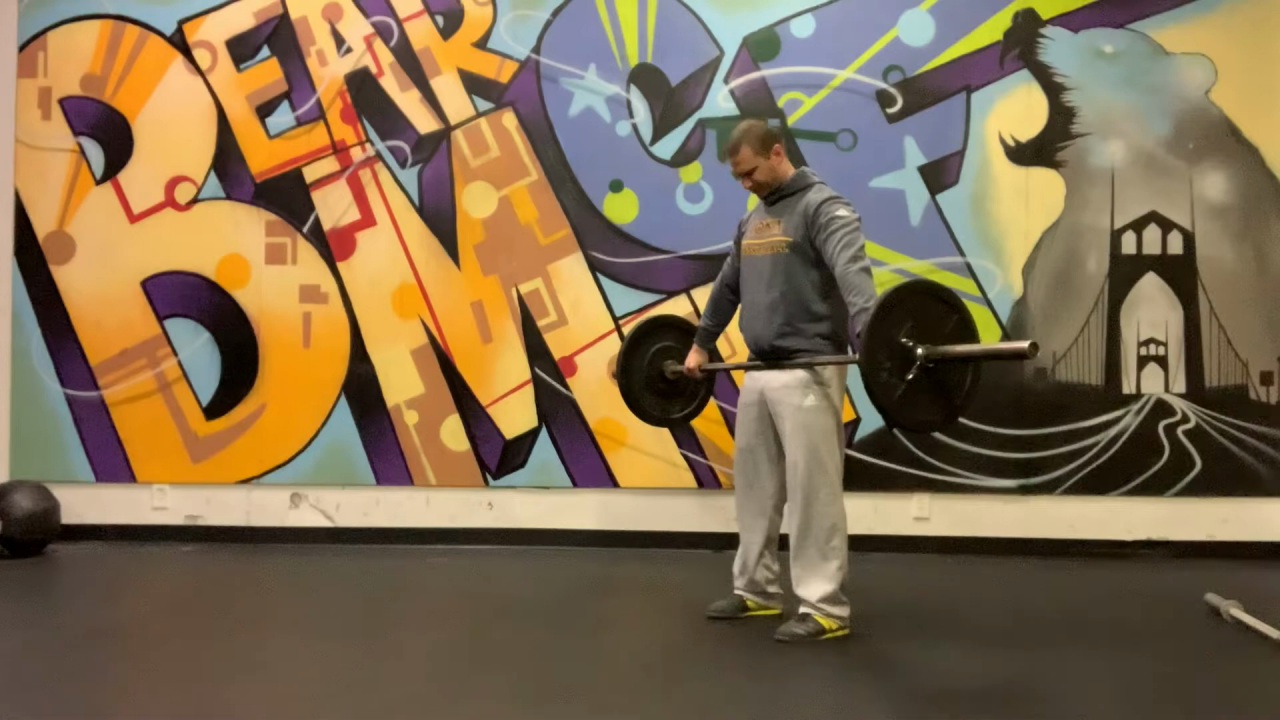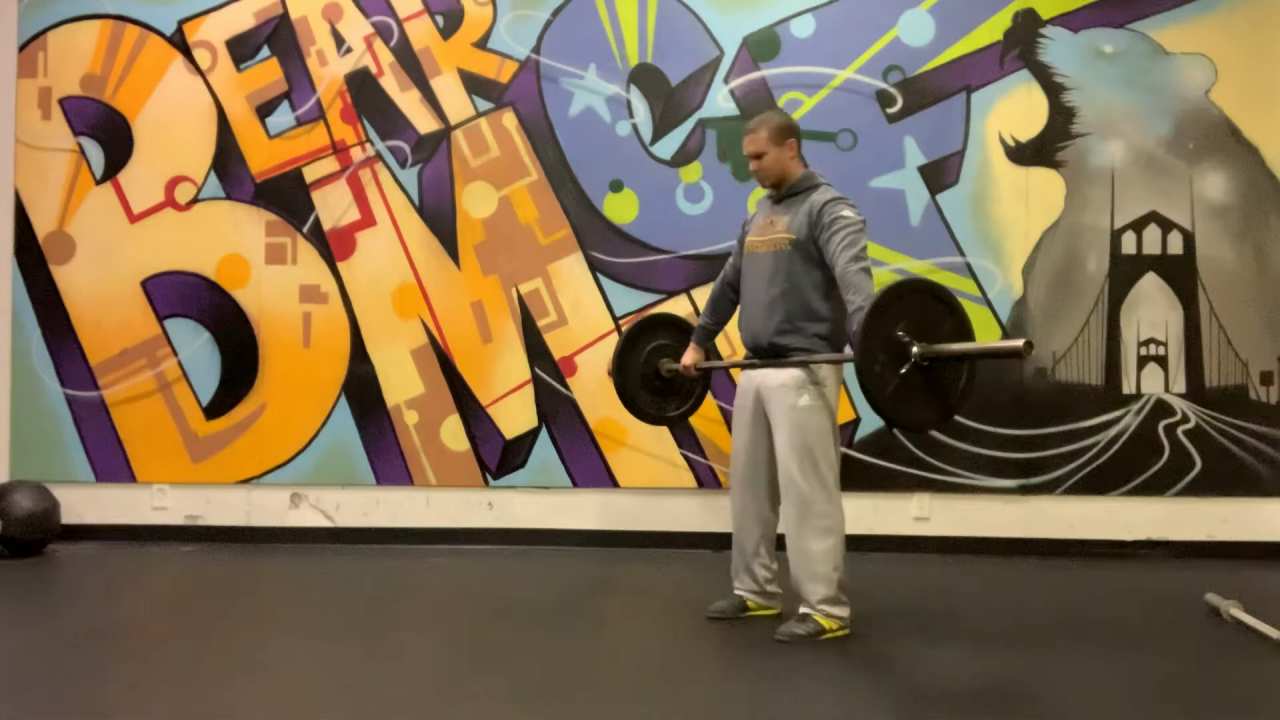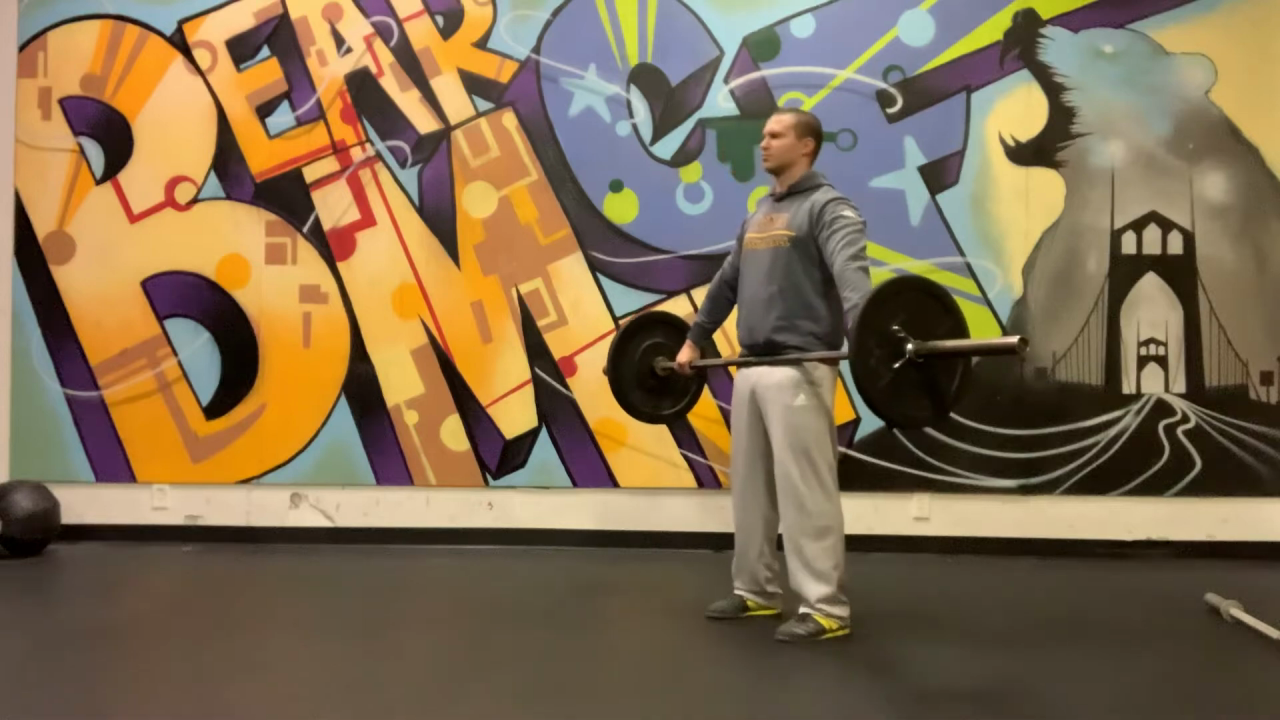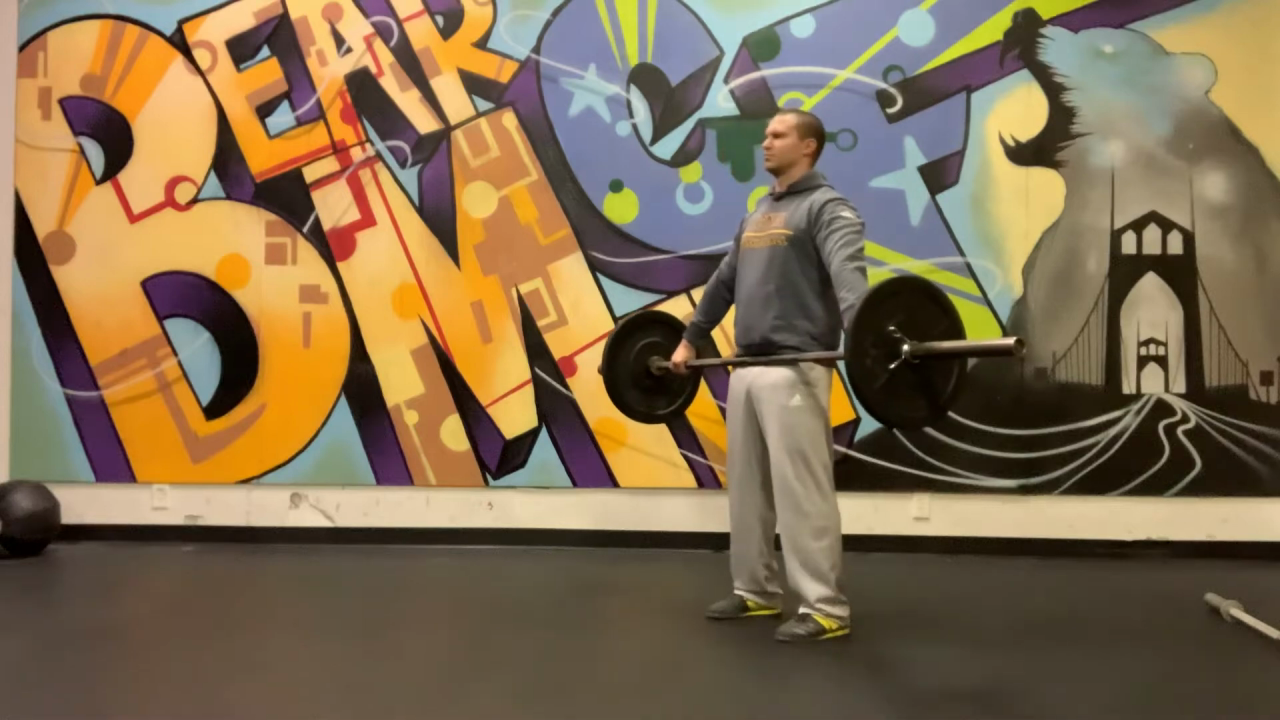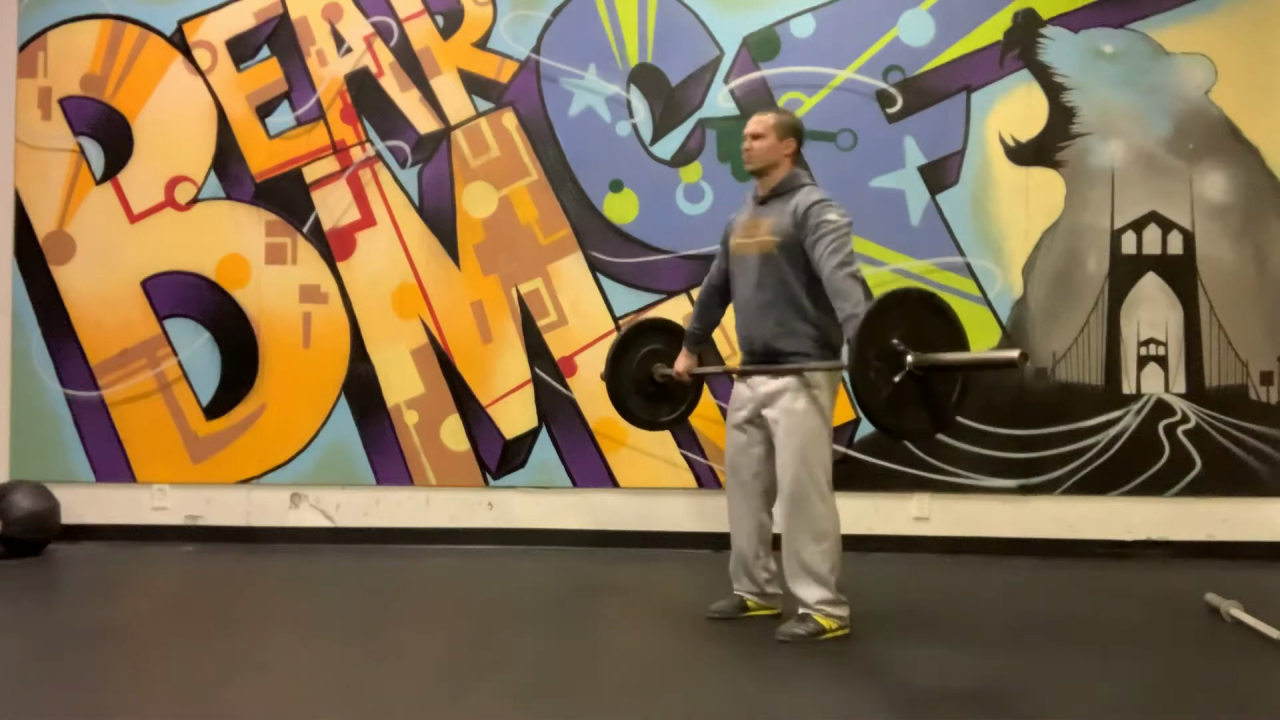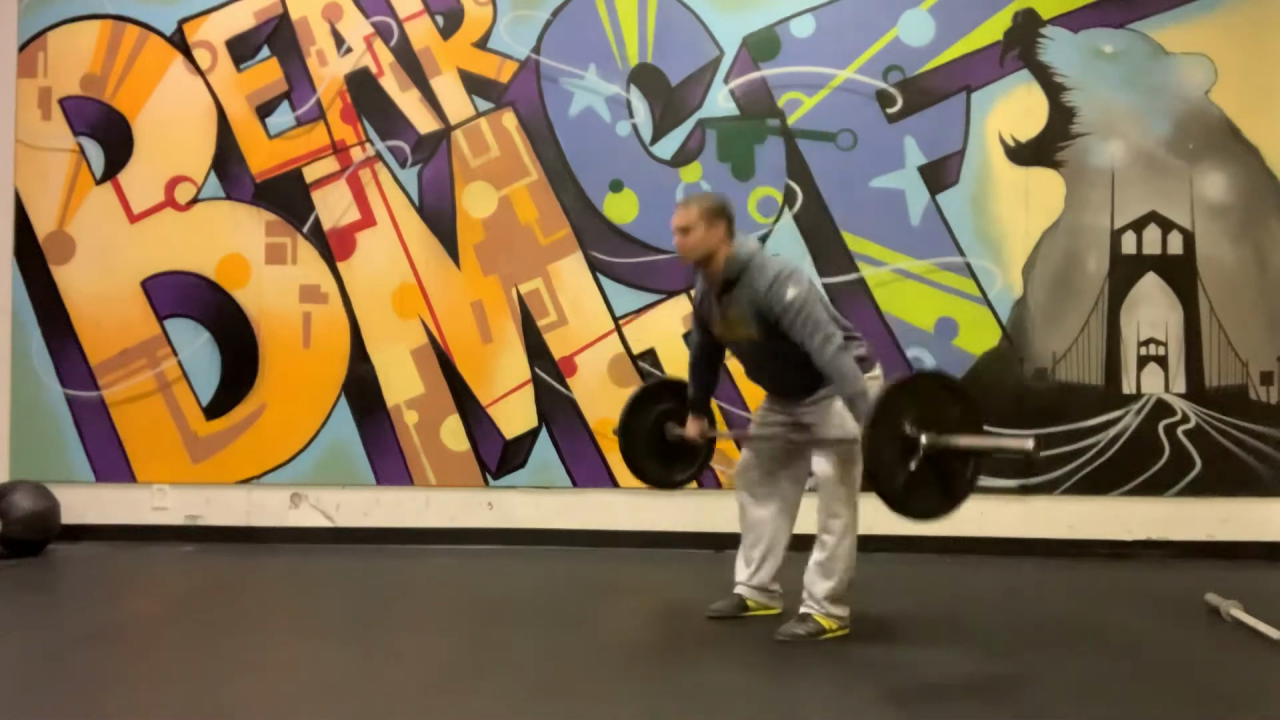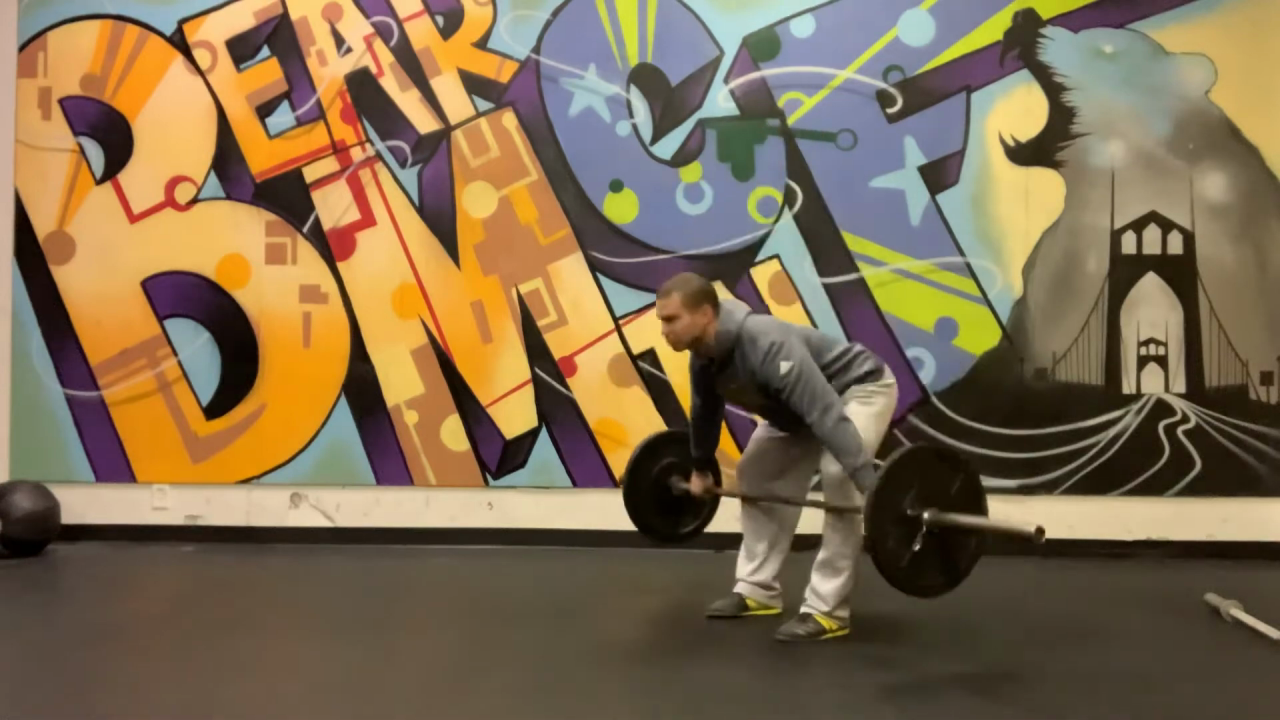
dt=0.3s
person 1, frame 1
left shoulder: (824, 207)
right shoulder: (752, 218)
left elbow: (852, 273)
right elbow: (728, 286)
right wrist: (700, 343)
left hip: (808, 372)
right hip: (758, 371)
left knee: (813, 490)
right knee: (754, 487)
left ankle: (825, 607)
right ankle: (756, 589)
person 1, frame 2
left shoulder: (828, 208)
right shoulder: (757, 217)
left elbow: (853, 272)
right elbow: (729, 284)
right wrist: (698, 342)
left hip: (804, 372)
right hip: (754, 371)
left knee: (808, 490)
right knee: (749, 486)
left ankle: (825, 607)
right ankle: (755, 590)
person 1, frame 3
left shoulder: (828, 208)
right shoulder: (758, 214)
left elbow: (851, 271)
right elbow: (727, 282)
right wrist: (694, 339)
left hip: (799, 370)
right hip: (750, 369)
left knee: (806, 489)
right knee: (750, 486)
left ankle: (825, 607)
right ankle: (755, 590)
person 1, frame 4
left shoulder: (828, 208)
right shoulder: (757, 214)
left elbow: (847, 272)
right elbow: (724, 281)
right wrist: (690, 339)
left hip: (795, 371)
right hip: (746, 369)
left knee: (802, 489)
right knee: (747, 487)
left ankle: (825, 608)
right ankle: (755, 591)
person 1, frame 5
left shoulder: (812, 208)
right shoulder: (742, 218)
left elbow: (840, 277)
right elbow: (716, 287)
right wrist: (690, 346)
left hip: (801, 376)
right hip: (751, 375)
left knee: (803, 489)
right knee: (744, 485)
left ankle: (824, 607)
right ankle: (755, 590)
person 1, frame 6
left shoulder: (773, 278)
right shoulder: (706, 293)
left elbow: (829, 346)
right elbow: (705, 354)
left wrist: (869, 418)
right wrist: (697, 412)
left hip: (841, 382)
right hip: (786, 396)
left knee: (833, 480)
right knee: (756, 476)
left ankle: (826, 608)
right ankle: (756, 590)
person 1, frame 7
left shoulder: (767, 346)
right shoulder: (704, 357)
left elbow: (828, 416)
right elbow: (706, 412)
left wrist: (871, 487)
right wrist: (701, 468)
left hip: (859, 390)
left knee: (838, 482)
right knee: (754, 477)
left ankle: (826, 609)
right ankle: (757, 589)
